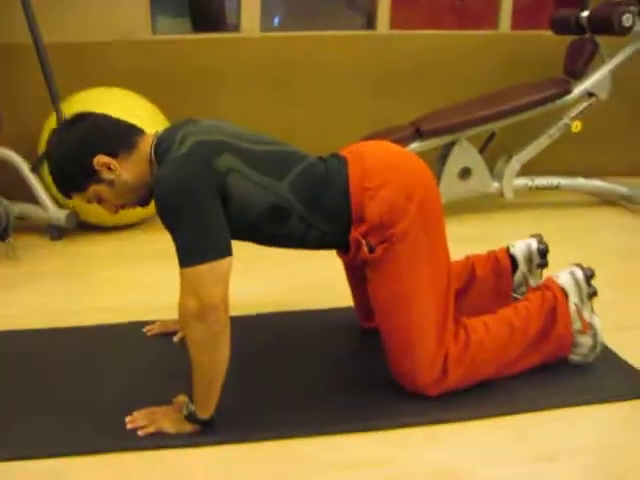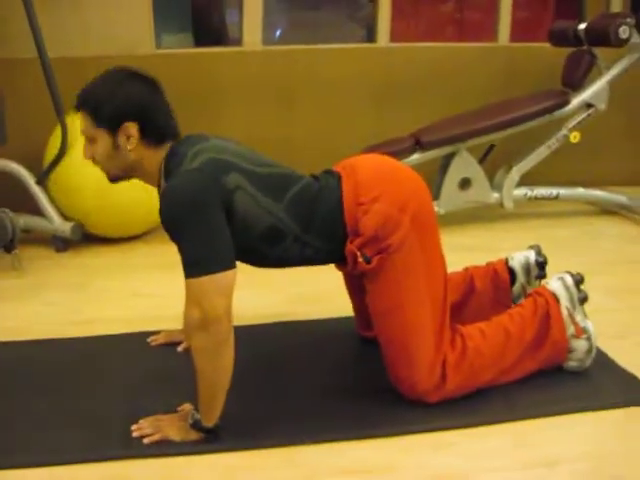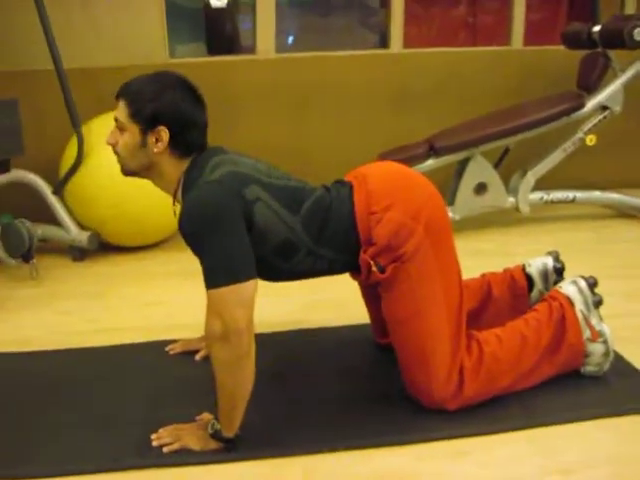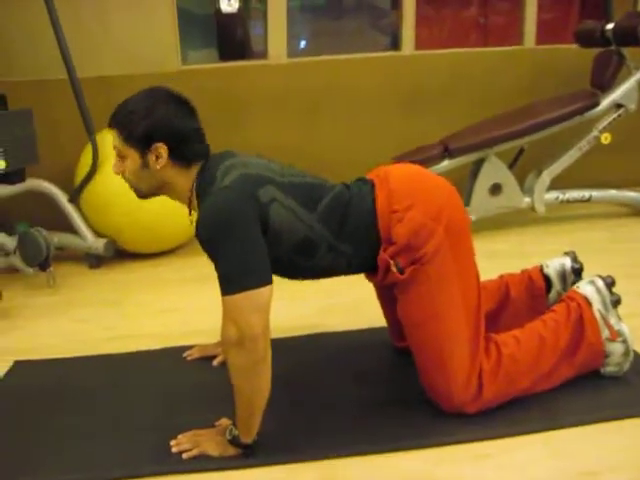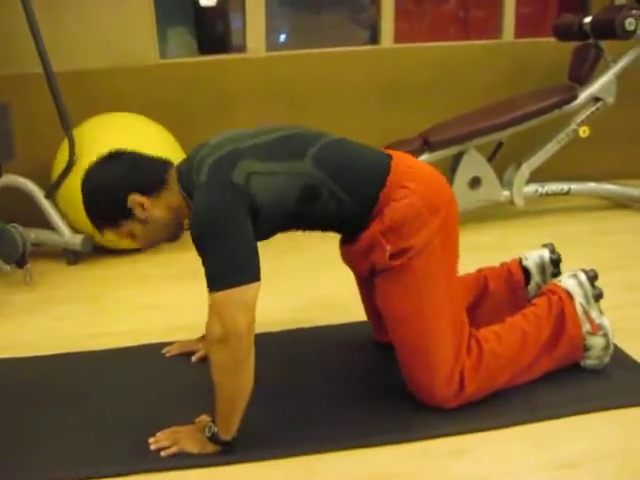
dt=0.4s
person 1, frame 1
left shoulder: (178, 182)
right shoulder: (180, 145)
left elbow: (210, 308)
left wrist: (196, 414)
right wrist: (192, 315)
left hip: (387, 199)
right hip: (370, 174)
left knee: (425, 367)
right knee: (380, 317)
left ankle: (559, 307)
right ankle: (513, 266)
person 1, frame 2
left shoulder: (186, 193)
right shoulder: (191, 156)
left elbow: (214, 320)
left wrist: (202, 422)
right wrist: (195, 326)
left hip: (382, 211)
right hip: (366, 186)
left knee: (424, 375)
right knee: (379, 327)
left ankle: (552, 315)
right ankle: (509, 277)
person 1, frame 3
left shoulder: (205, 206)
right shoulder: (208, 171)
left elbow: (235, 330)
left wrist: (221, 431)
right wrist: (214, 334)
left hip: (395, 219)
right hip: (379, 194)
left knee: (442, 383)
right knee: (396, 335)
left ankle: (568, 319)
right ankle: (527, 283)
person 1, frame 4
left shoulder: (221, 211)
right shoulder: (222, 174)
left elbow: (252, 337)
left wrist: (240, 437)
right wrist: (232, 339)
left hip: (415, 222)
right hip: (397, 196)
left knee: (460, 386)
right knee: (412, 337)
left ankle: (584, 319)
right ankle: (546, 284)
person 1, frame 5
left shoulder: (212, 207)
right shoulder: (199, 173)
left elbow: (235, 336)
left wrist: (219, 435)
right wrist: (213, 336)
left hip: (406, 210)
right hip: (388, 190)
left knee: (440, 380)
right knee: (394, 329)
left ankle: (566, 312)
right ankle: (525, 276)
